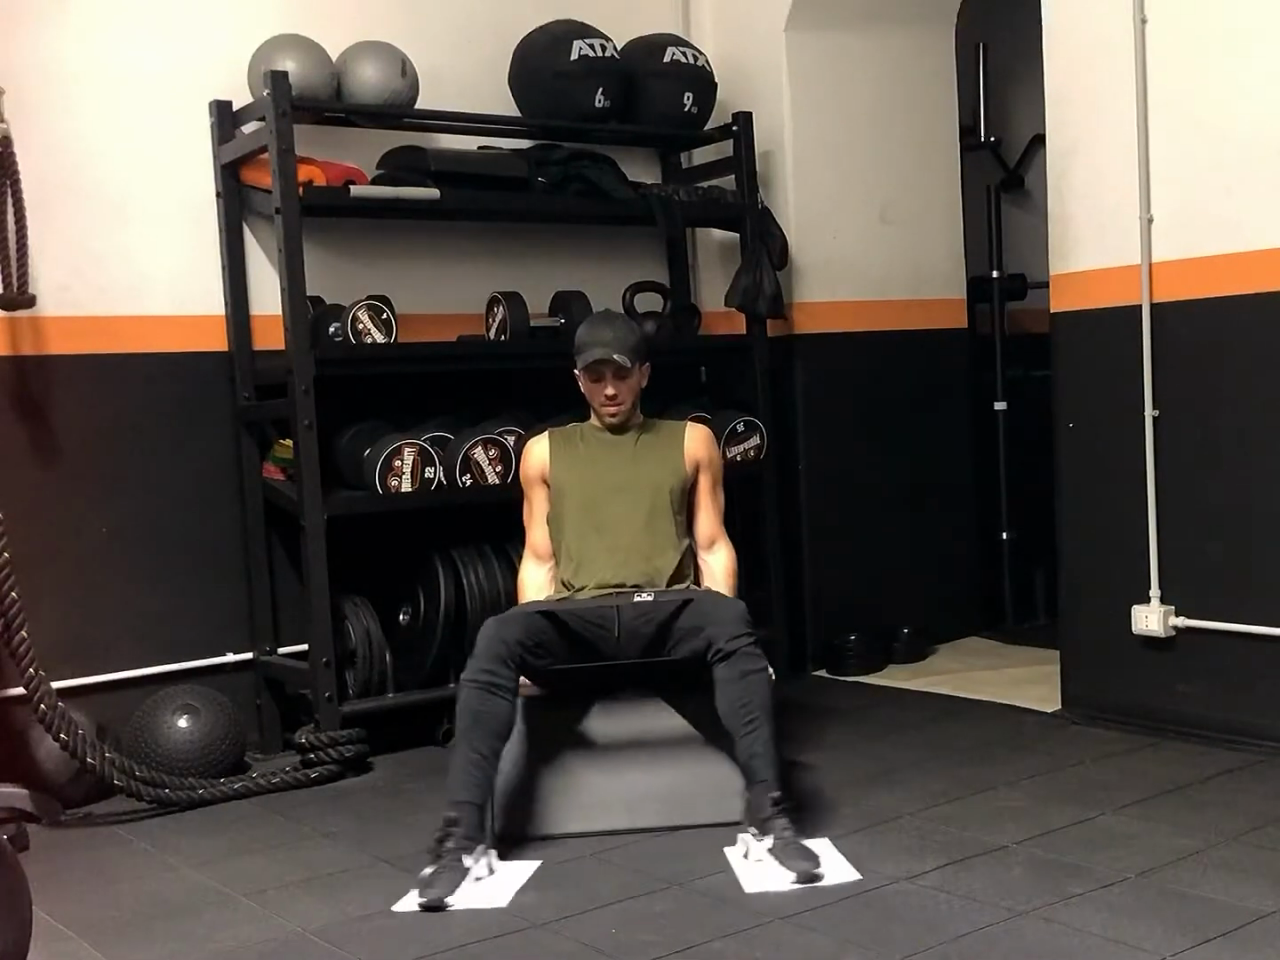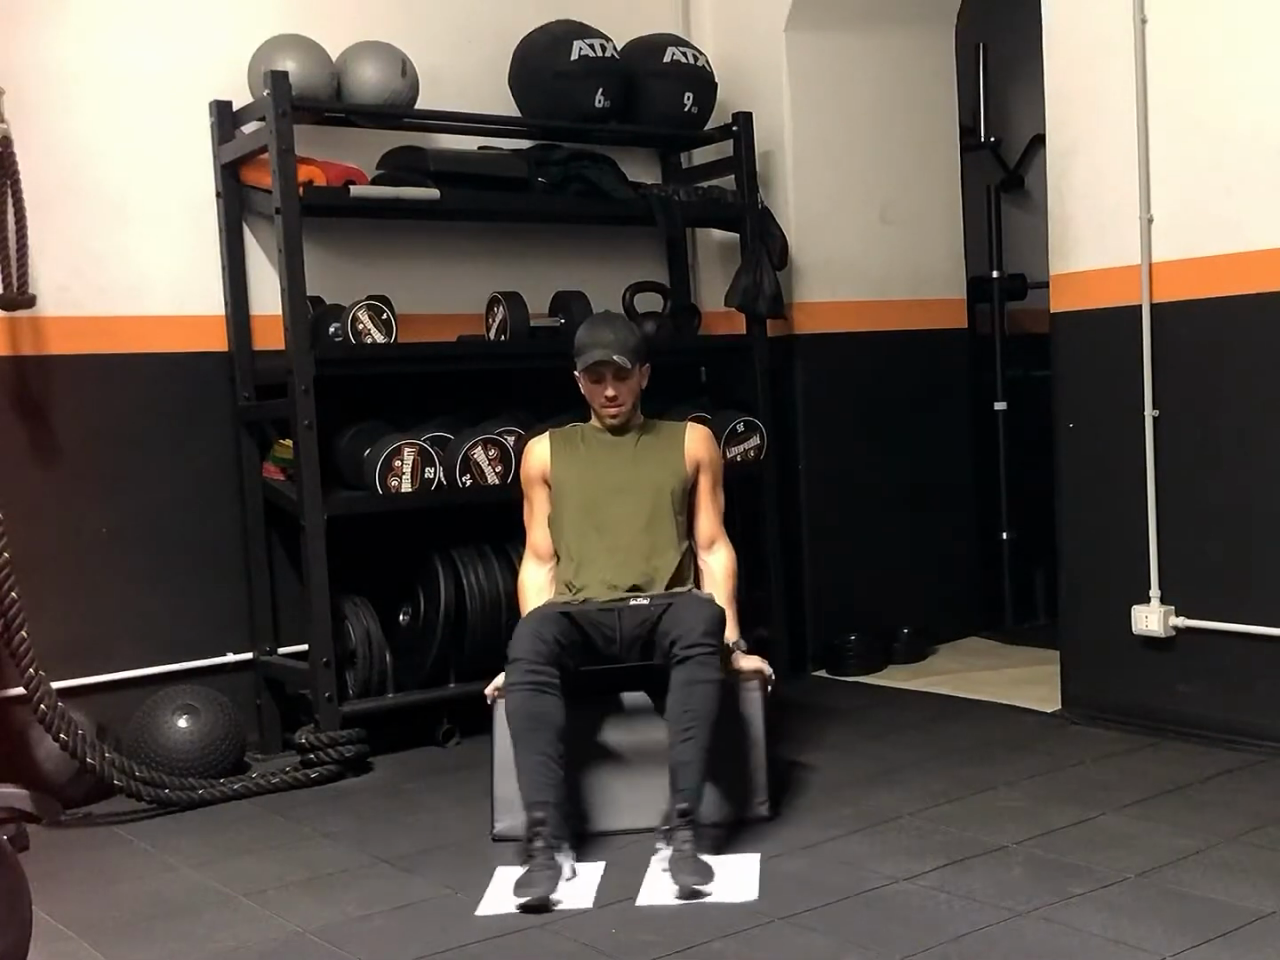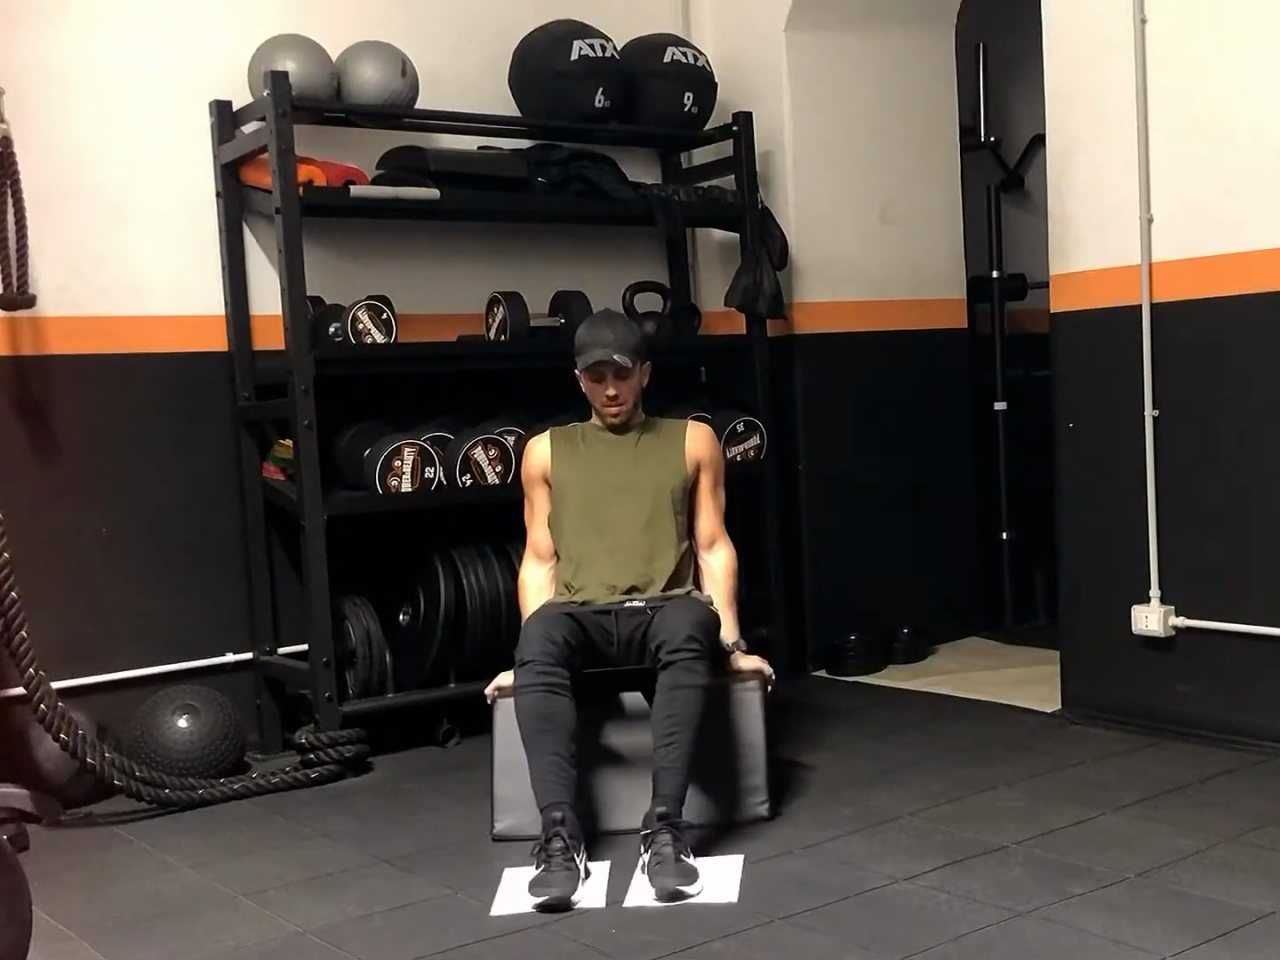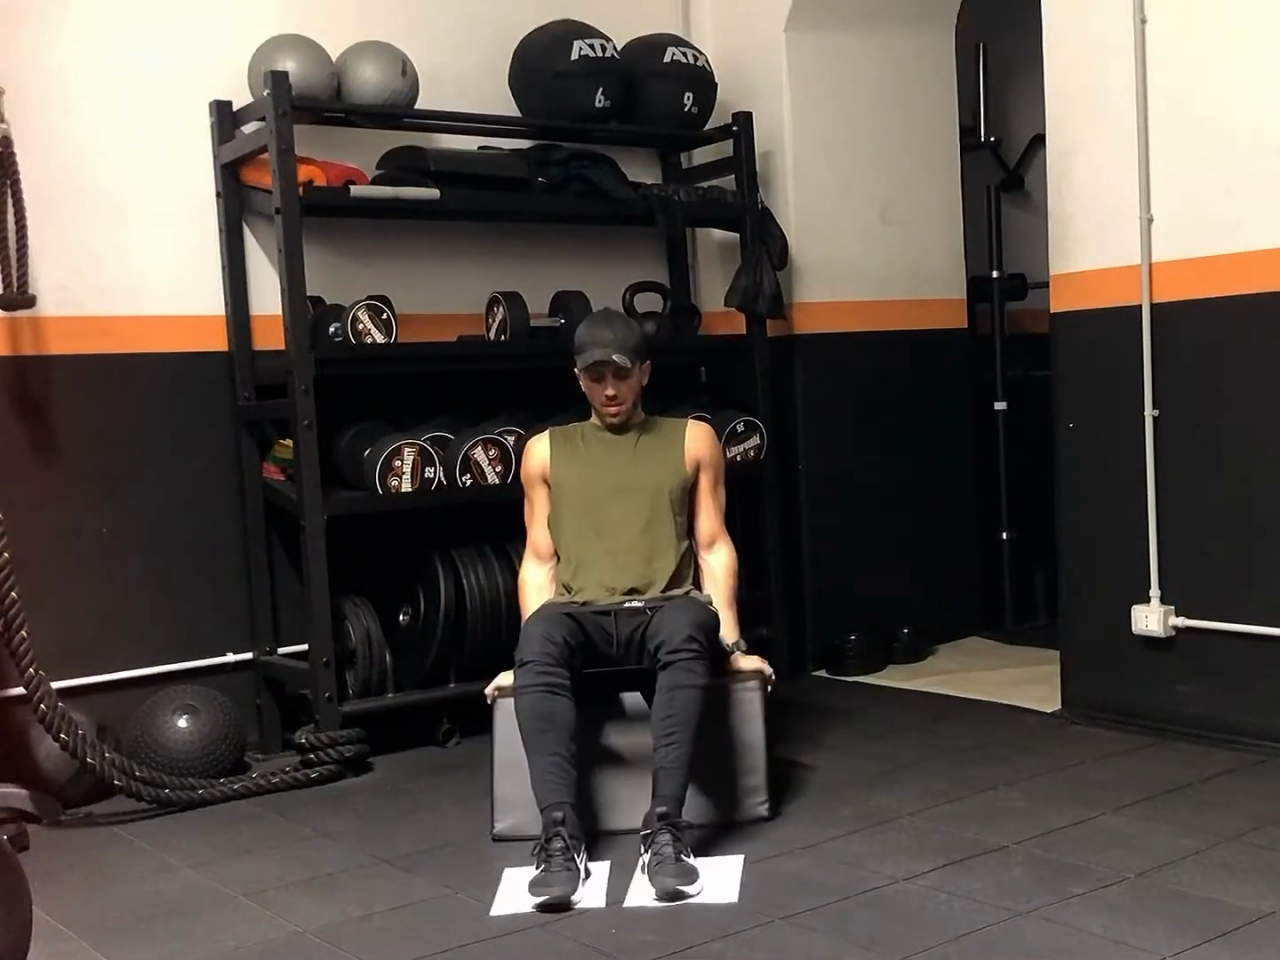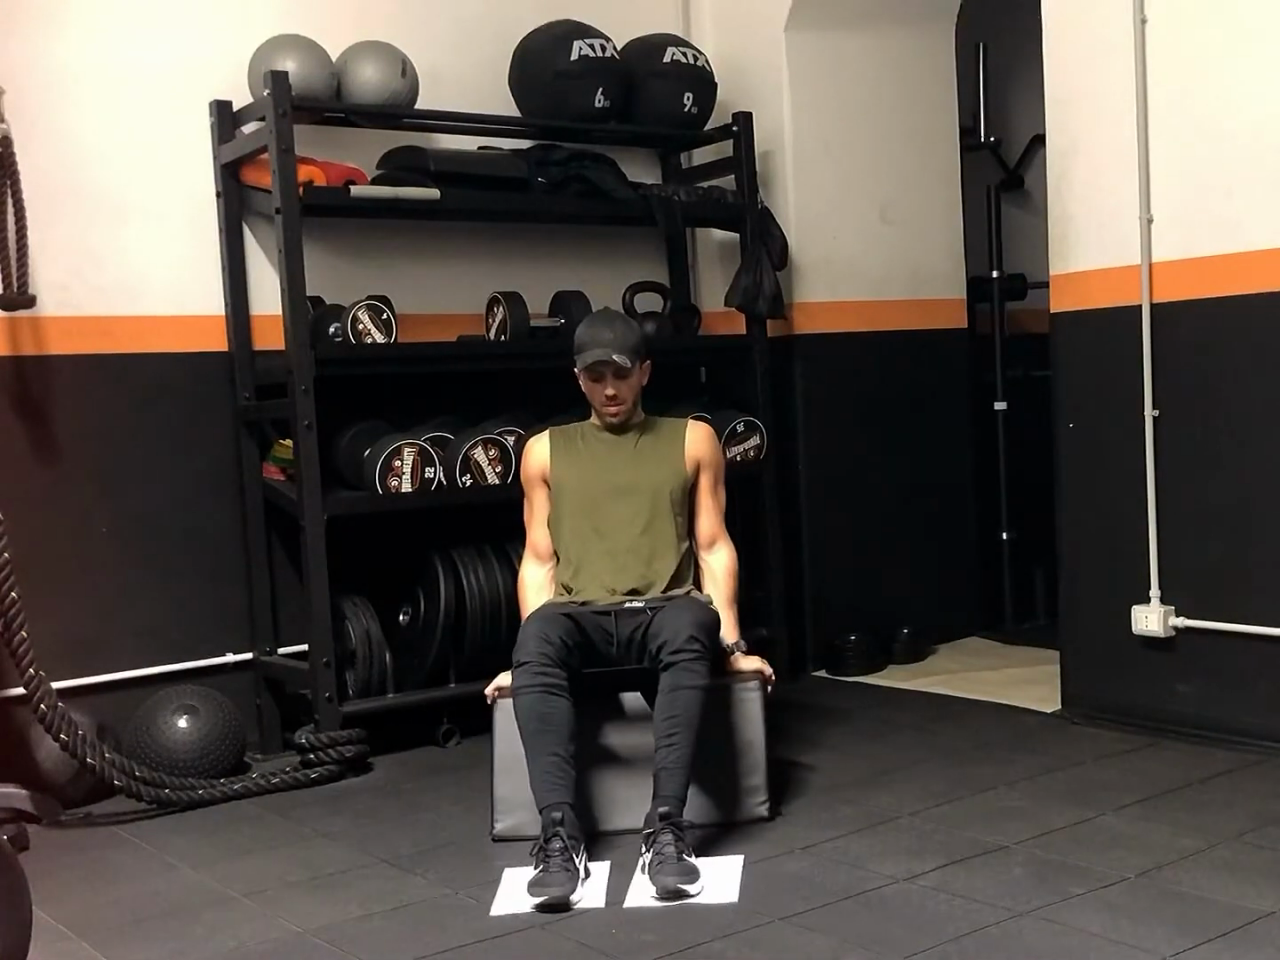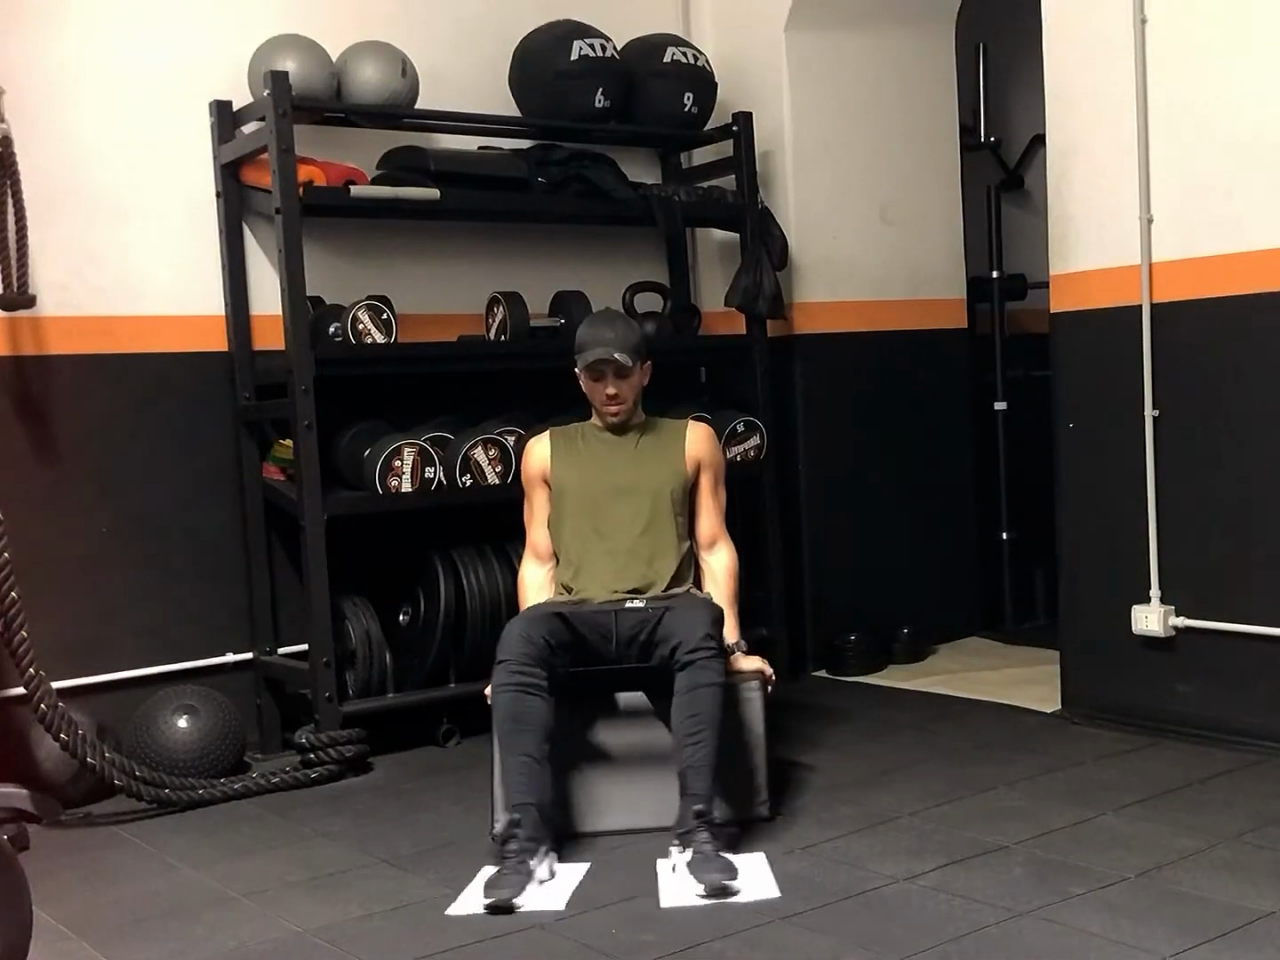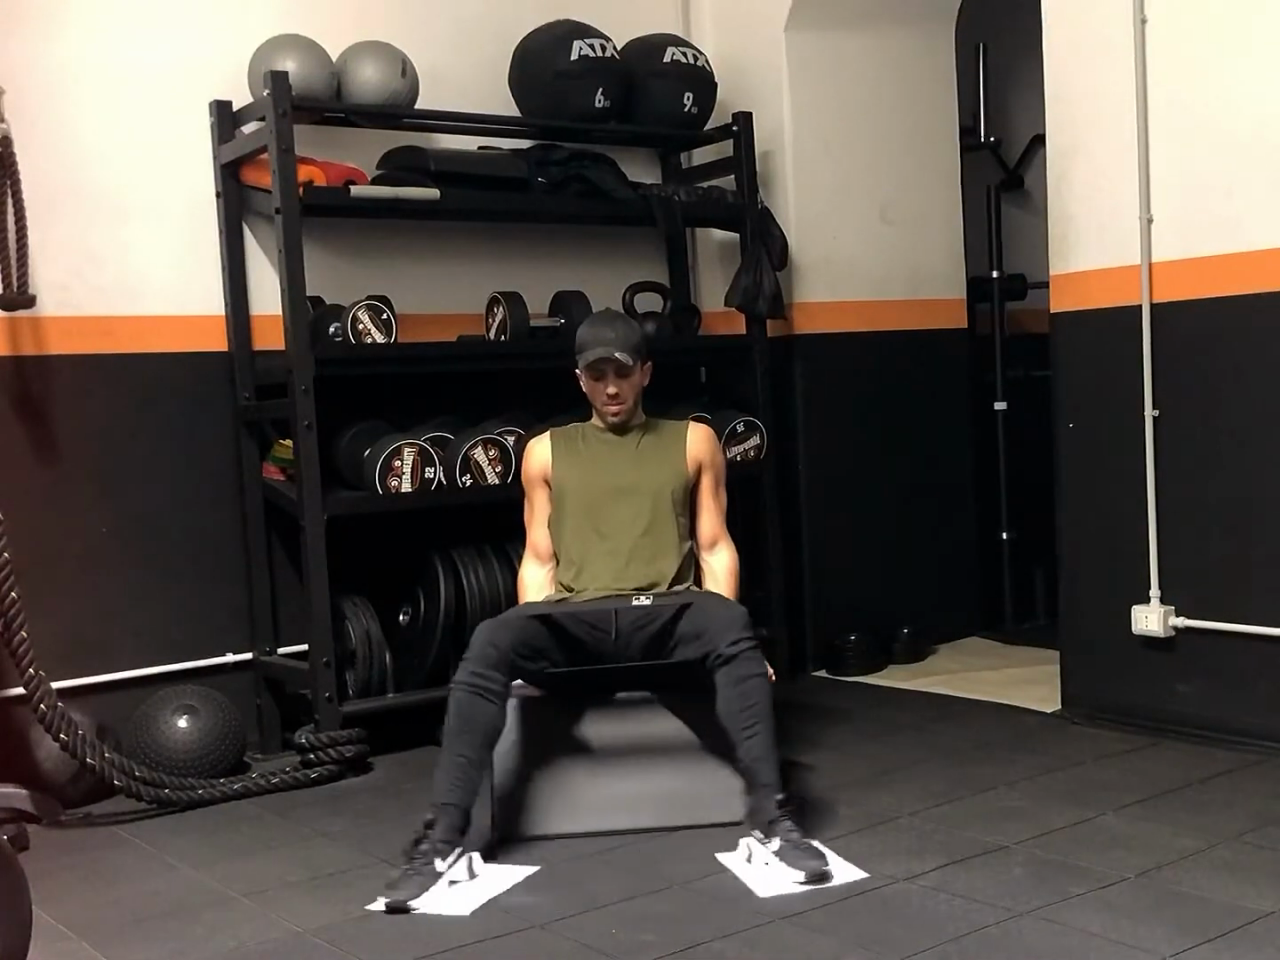
dt=0.2s
person 1, frame 1
left shoulder: (691, 441)
right shoulder: (544, 451)
left elbow: (712, 547)
right elbow: (538, 559)
left wrist: (721, 633)
right wrist: (530, 649)
left hip: (665, 612)
right hip: (579, 617)
left knee: (733, 619)
right knee: (496, 639)
left ankle: (768, 812)
right ankle: (461, 835)
person 1, frame 2
left shoulder: (692, 441)
right shoulder: (545, 452)
left elbow: (713, 549)
right elbow: (539, 561)
left wrist: (731, 641)
right wrist: (538, 652)
left hip: (665, 612)
right hip: (583, 619)
left knee: (702, 622)
right knee: (529, 637)
left ankle: (685, 824)
right ankle: (544, 835)
person 1, frame 3
left shoulder: (693, 440)
right shoulder: (546, 450)
left elbow: (713, 547)
right elbow: (540, 560)
left wrist: (731, 641)
right wrist: (531, 653)
left hip: (665, 612)
right hip: (582, 618)
left knee: (689, 628)
right knee: (542, 638)
left ankle: (664, 827)
right ankle: (559, 834)
person 1, frame 4
left shoulder: (692, 439)
right shoulder: (545, 450)
left elbow: (713, 547)
right elbow: (539, 560)
left wrist: (731, 641)
right wrist: (531, 651)
left hip: (666, 613)
right hip: (582, 619)
left knee: (688, 631)
right knee: (541, 640)
left ankle: (664, 827)
right ankle: (560, 834)
person 1, frame 5
left shoulder: (693, 439)
right shoulder: (545, 450)
left elbow: (714, 548)
right elbow: (539, 560)
left wrist: (732, 642)
right wrist: (531, 651)
left hip: (665, 614)
right hip: (581, 619)
left knee: (690, 630)
right knee: (538, 640)
left ankle: (665, 826)
right ankle: (559, 835)
person 1, frame 6
left shoulder: (693, 440)
right shoulder: (545, 451)
left elbow: (714, 548)
right elbow: (539, 561)
left wrist: (733, 642)
right wrist: (533, 653)
left hip: (666, 612)
right hip: (581, 620)
left knee: (699, 627)
right knee: (519, 638)
left ankle: (694, 825)
right ankle: (526, 836)
person 1, frame 7
left shoulder: (693, 440)
right shoulder: (545, 451)
left elbow: (714, 548)
right elbow: (539, 560)
left wrist: (731, 639)
right wrist: (527, 649)
left hip: (664, 613)
right hip: (577, 619)
left knee: (729, 622)
right knee: (490, 642)
left ankle: (767, 816)
right ankle: (444, 835)
